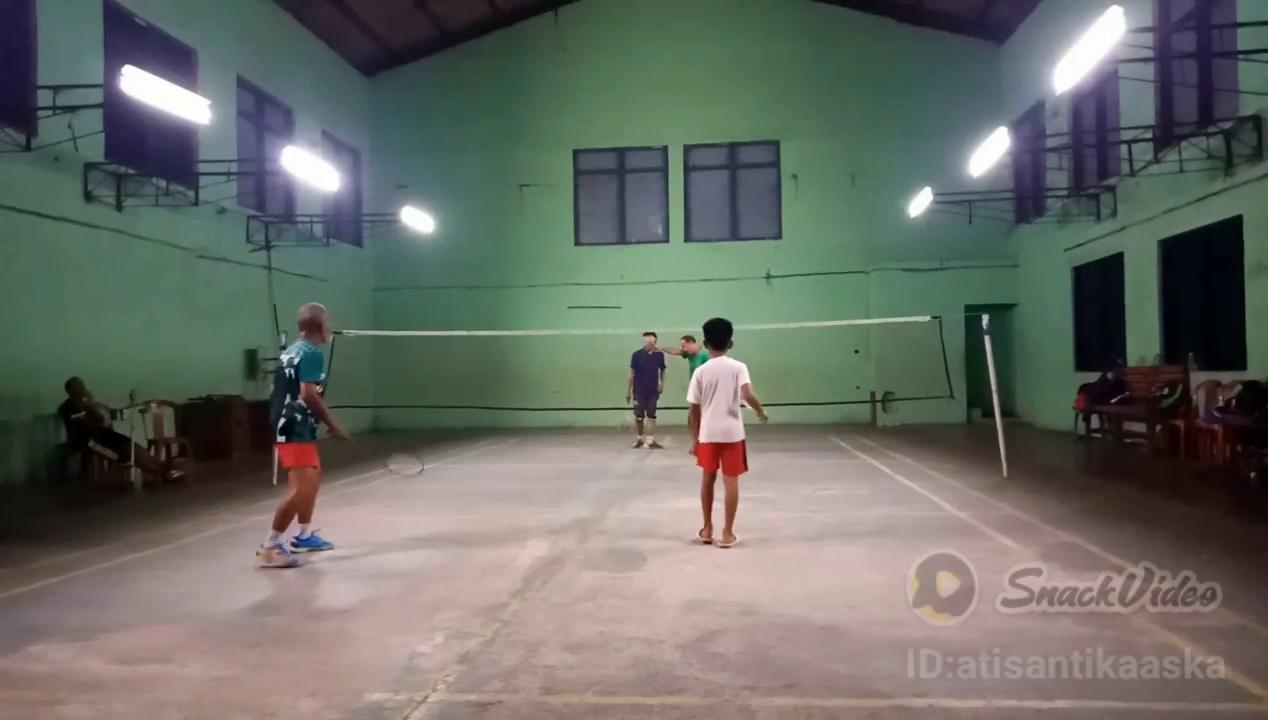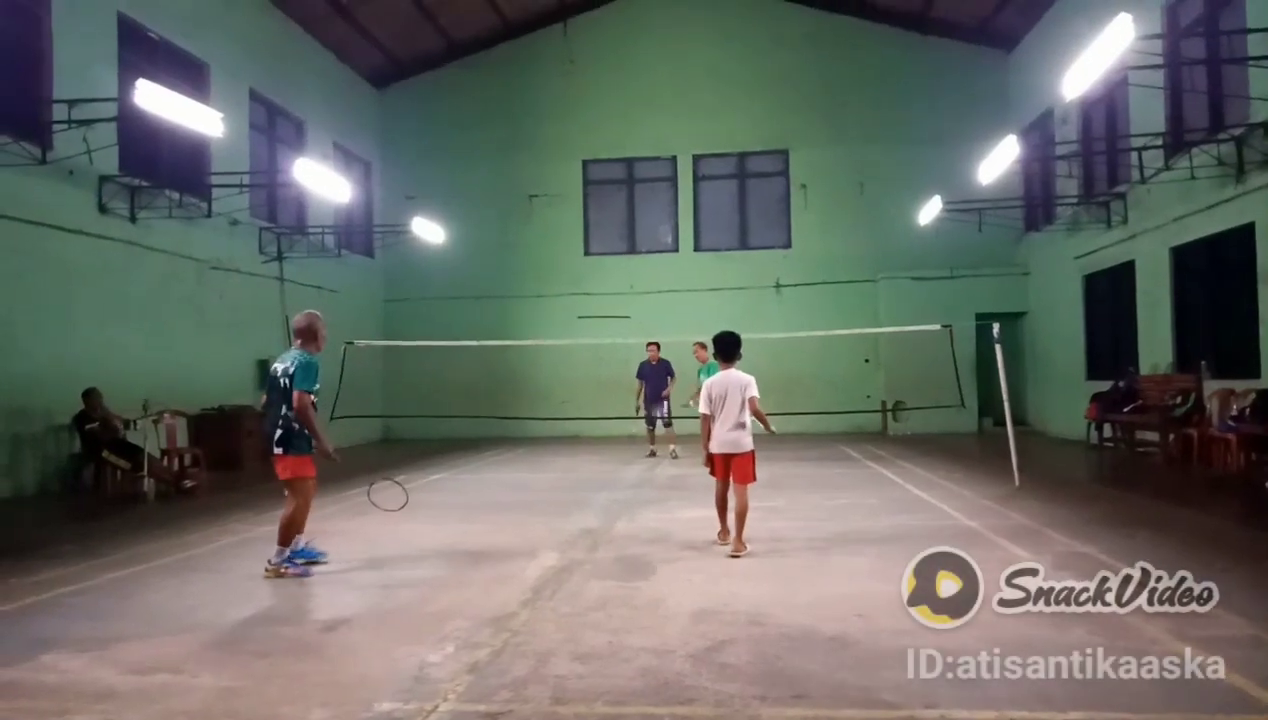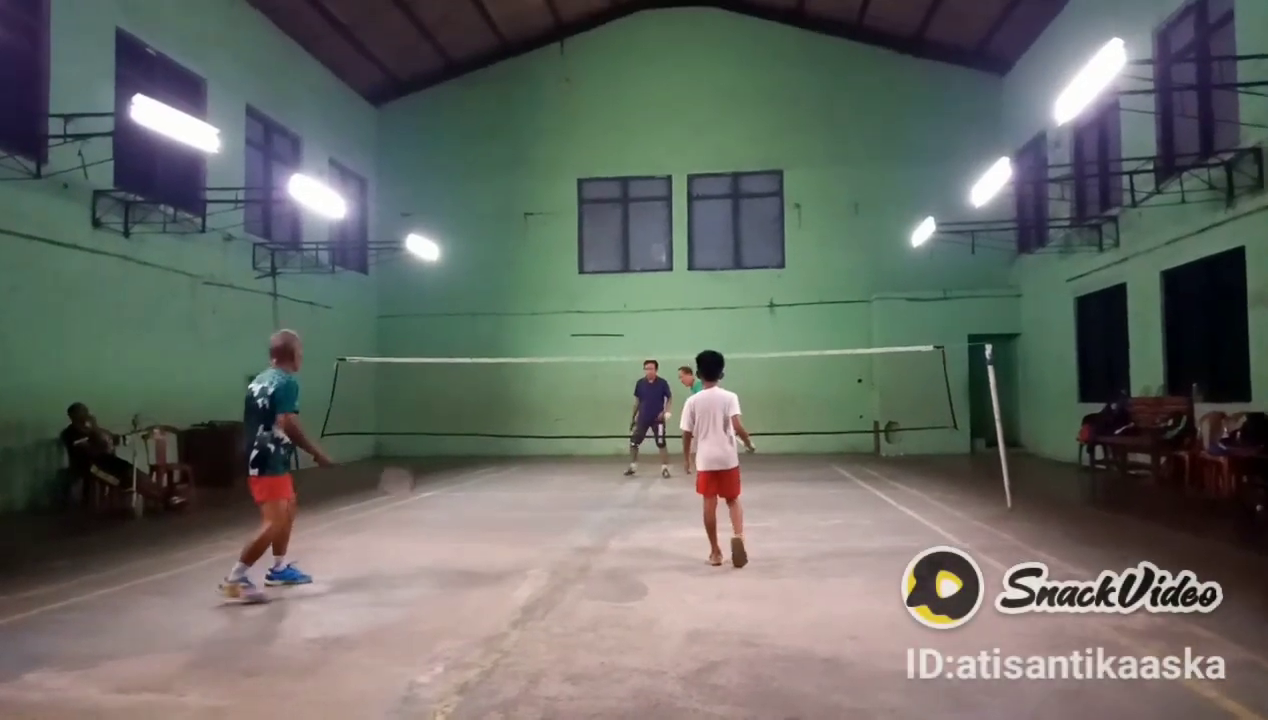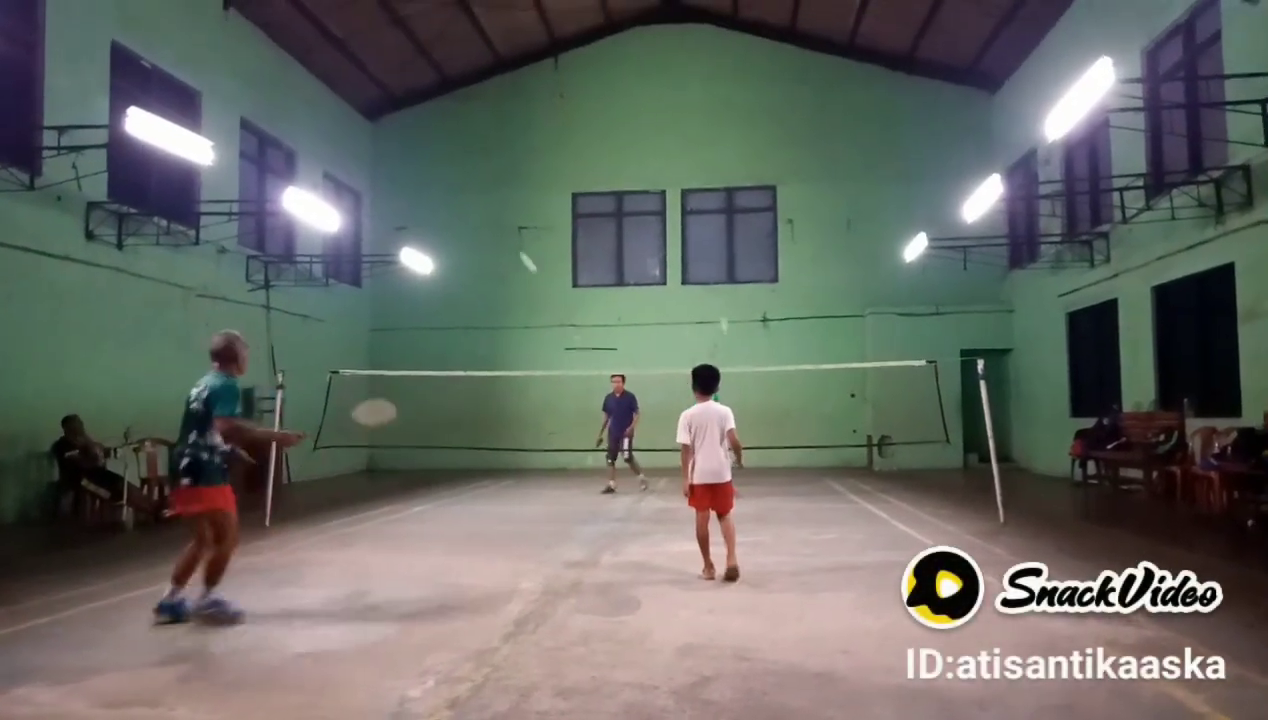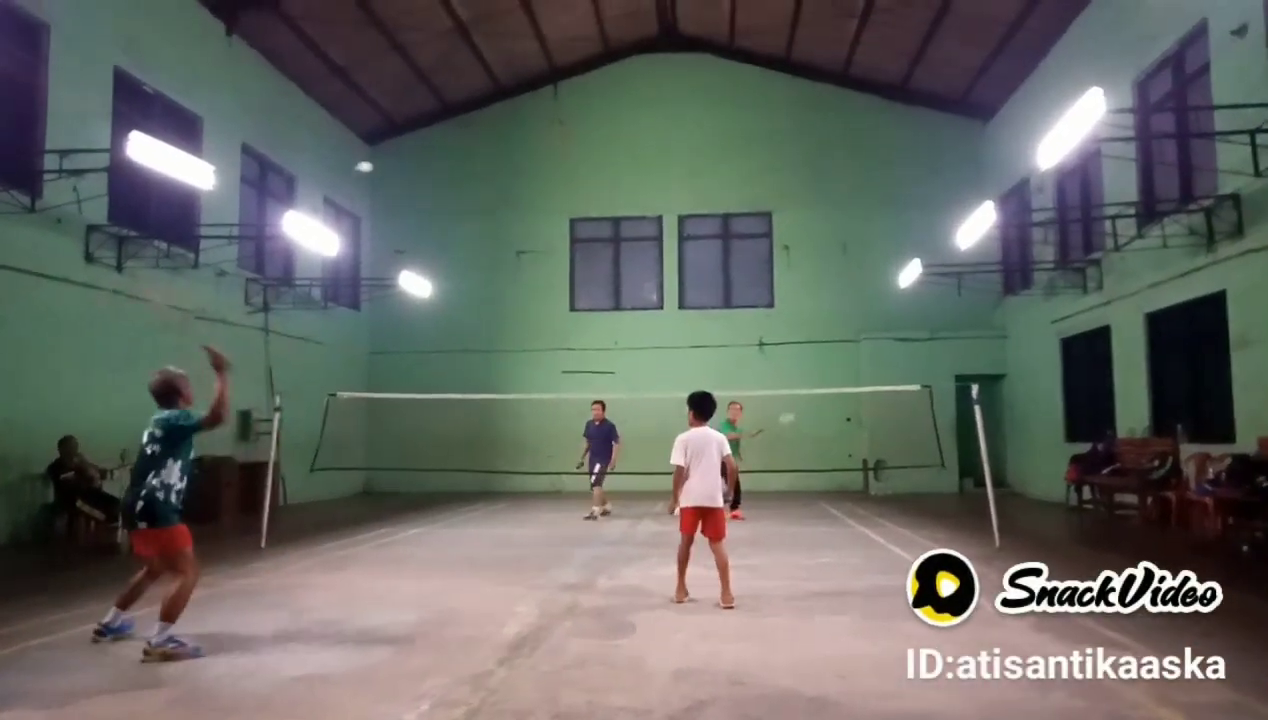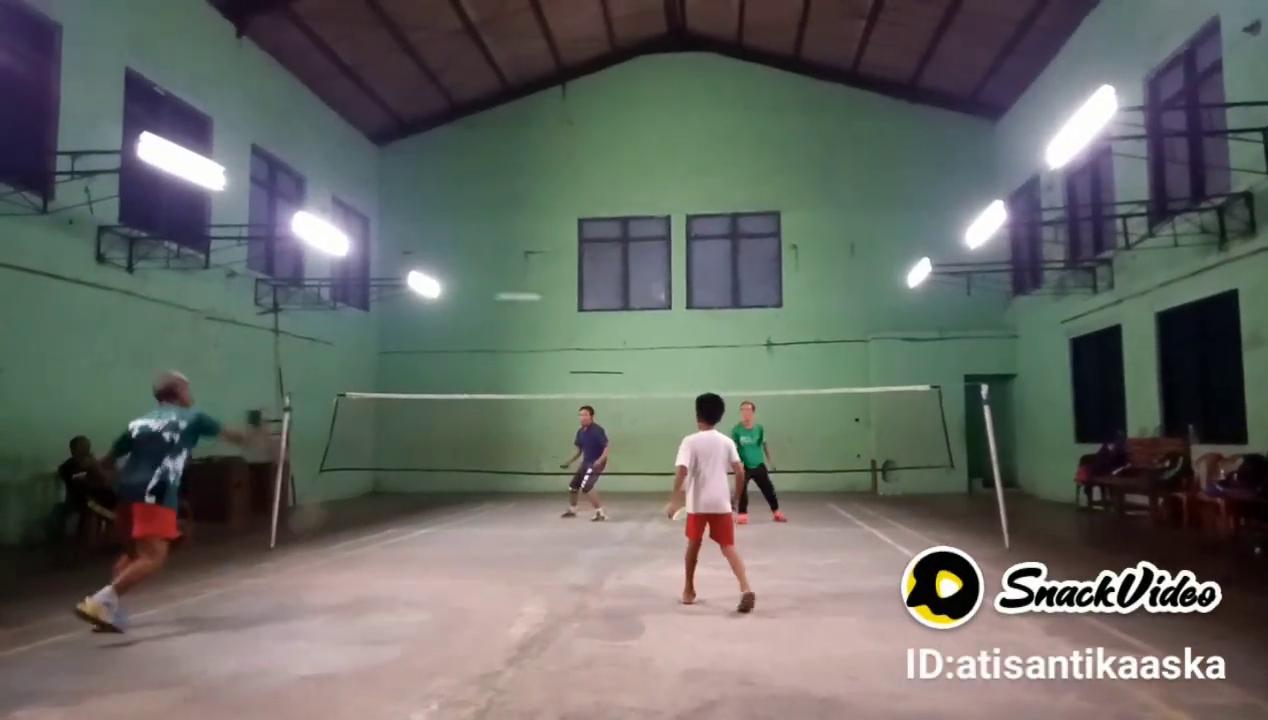
dt=0.5s
person 1, frame 1
left shoulder: (291, 351)
right shoulder: (312, 353)
left elbow: (276, 390)
right elbow: (309, 395)
right wrist: (333, 425)
left hip: (286, 427)
right hip: (296, 431)
left knee: (312, 478)
right knee: (299, 488)
left ankle: (304, 535)
right ankle: (271, 546)
person 1, frame 2
left shoulder: (283, 360)
right shoulder: (307, 362)
left elbow: (267, 402)
right elbow: (301, 405)
right wrist: (321, 440)
left hip: (281, 438)
right hip: (293, 441)
left knee: (303, 493)
right knee: (299, 499)
left ankle: (297, 547)
right ankle: (278, 561)
person 1, frame 3
left shoulder: (259, 381)
right shoulder: (286, 383)
right elbow: (288, 424)
right wrist: (316, 453)
left hip: (259, 458)
right hip: (269, 462)
left knee: (288, 511)
right knee: (274, 522)
left ankle: (280, 568)
right ankle: (234, 579)
person 1, frame 4
left shoulder: (204, 384)
right shoulder: (226, 386)
right elbow: (228, 428)
left wrist: (234, 449)
right wrist: (275, 437)
left hip: (189, 468)
right hip: (205, 471)
left knee: (203, 539)
right knee: (227, 536)
left ankle: (172, 602)
right ankle: (205, 602)
person 1, frame 5
left shoulder: (165, 423)
right shoulder: (172, 420)
right elbow: (217, 418)
right wrist: (221, 374)
left hip: (144, 508)
right hip: (157, 512)
left knee: (155, 569)
right knee: (187, 574)
left ankle: (111, 623)
right ankle: (161, 640)
person 1, frame 6
left shoulder: (140, 422)
right shoulder: (192, 418)
left elbow: (108, 459)
right elbow: (230, 435)
left hip: (127, 489)
right hip: (155, 494)
left knee: (134, 554)
right knee: (152, 559)
left ankle: (108, 610)
right ankle: (100, 602)
person 2, frame 1
left shoulder: (701, 371)
right shoulder: (738, 367)
left elbow: (694, 409)
right elbow: (748, 395)
left wrist: (694, 438)
right wrist: (761, 412)
left hip: (708, 434)
right hip: (732, 433)
left knee: (708, 479)
right knee: (731, 481)
left ankle: (707, 529)
right ankle: (727, 533)
person 2, frame 2
left shoulder: (710, 383)
right shoulder: (746, 380)
left elbow: (705, 419)
right elbow: (754, 409)
left wrist: (705, 449)
right wrist: (768, 427)
left hip: (718, 444)
right hip: (741, 443)
left knee: (721, 487)
right knee: (741, 490)
left ankle: (724, 531)
right ankle: (738, 541)
person 2, frame 3
left shoulder: (693, 402)
right shoulder: (729, 397)
left elbow: (687, 435)
right elbow: (738, 427)
left wrist: (687, 458)
right wrist: (748, 443)
left hip: (705, 461)
right hip: (728, 459)
left knee: (709, 505)
right knee: (733, 500)
left ankle: (715, 552)
right ankle: (737, 536)
person 2, frame 4
left shoulder: (688, 415)
right shoulder: (725, 411)
left elbow: (686, 449)
right elbow: (733, 441)
left wrist: (685, 479)
right wrist: (738, 459)
left hip: (699, 475)
right hip: (722, 473)
left knee: (702, 519)
right knee: (725, 516)
left ankle: (708, 566)
right ankle: (731, 558)
person 2, frame 5
left shoulder: (683, 439)
right shoulder: (719, 438)
left elbow: (679, 471)
right elbow: (732, 467)
left wrist: (674, 498)
right wrist: (729, 490)
left hip: (690, 499)
right hip: (714, 499)
left knee: (686, 542)
right knee: (717, 545)
left ankle: (681, 589)
right ankle: (726, 593)
person 2, frame 6
left shoulder: (690, 441)
right shoulder: (727, 442)
left elbow: (682, 470)
right elbow: (740, 472)
left wrist: (675, 500)
right wrist: (735, 496)
left hip: (697, 503)
right hip: (721, 503)
left knee: (693, 546)
right knee: (729, 548)
left ankle: (689, 591)
right ankle: (745, 587)
